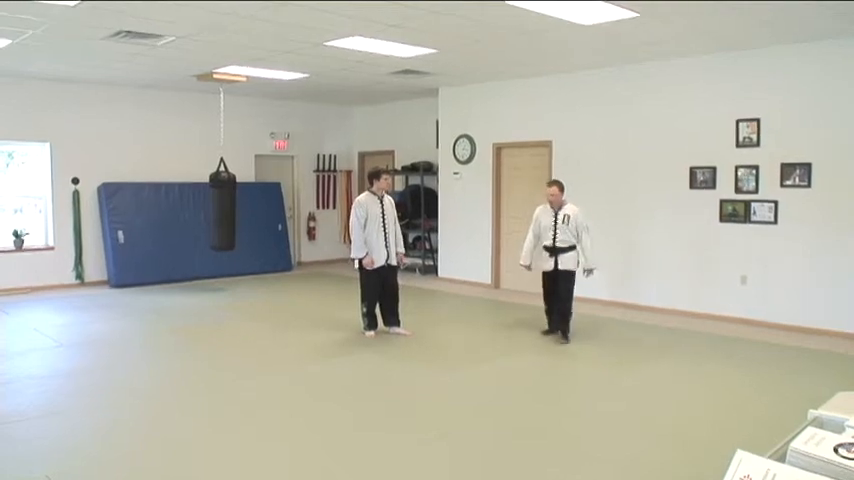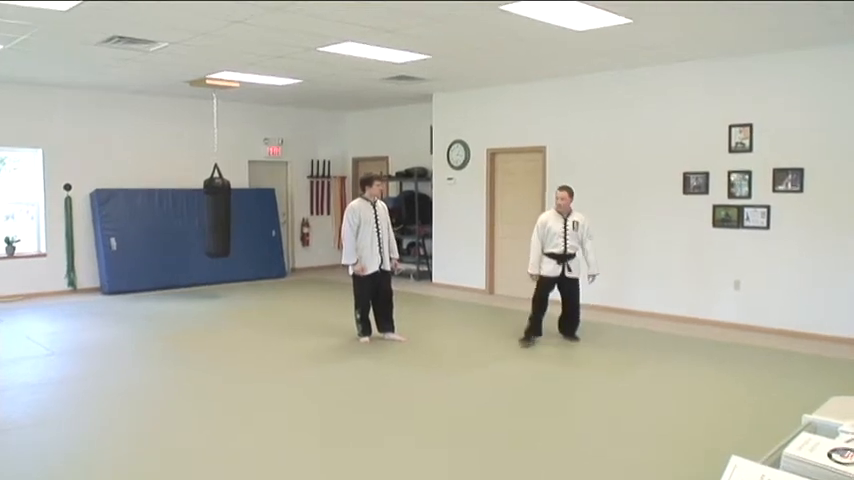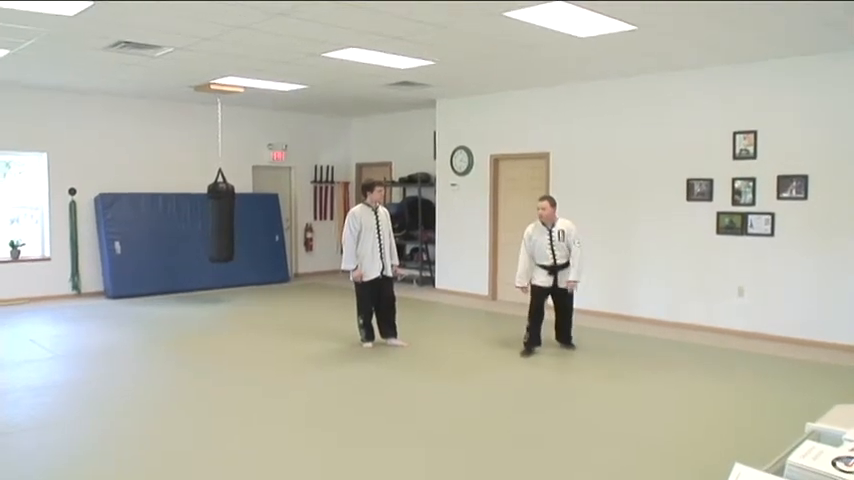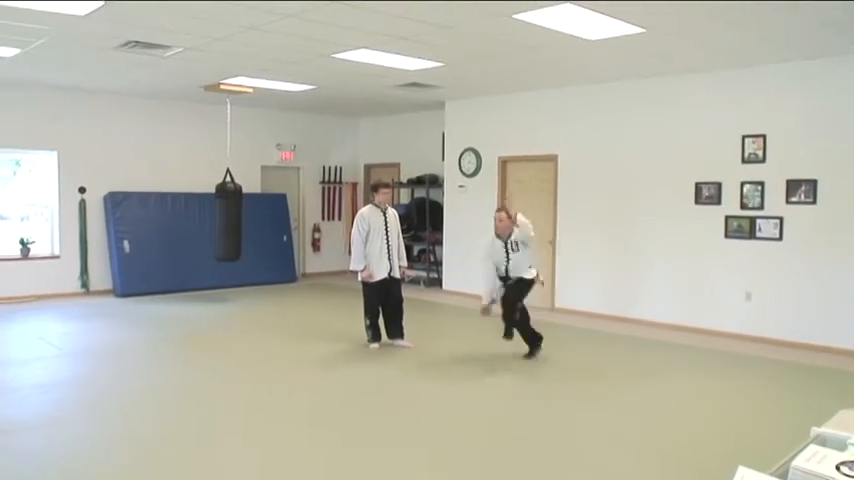
dt=0.7s
person 1, frame 1
left shoulder: (389, 201)
right shoulder: (361, 201)
left elbow: (395, 226)
right elbow: (356, 230)
left wrist: (399, 250)
right wrist: (363, 255)
left hip: (389, 256)
right hip: (371, 257)
left knee: (391, 291)
right knee: (370, 294)
left ankle: (393, 324)
right ankle: (369, 326)
person 1, frame 2
left shoulder: (382, 206)
right shoulder: (354, 208)
left elbow: (388, 232)
right elbow: (348, 236)
left wrist: (393, 256)
right wrist: (354, 261)
left hip: (382, 262)
right hip: (364, 263)
left knee: (385, 297)
right knee: (363, 300)
left ankle: (387, 330)
right ankle: (364, 332)
person 1, frame 3
left shoulder: (384, 212)
right shoulder: (355, 213)
left elbow: (390, 238)
right elbow: (349, 241)
left wrist: (394, 262)
right wrist: (353, 267)
left hip: (384, 268)
right hip: (365, 269)
left knee: (387, 302)
right knee: (365, 306)
left ankle: (390, 335)
right ankle: (367, 337)
person 1, frame 4
left shoulder: (393, 213)
right shoulder: (364, 214)
left elbow: (398, 239)
right elbow: (357, 242)
left wrist: (402, 263)
right wrist: (362, 267)
left hip: (392, 268)
right hip: (373, 269)
left knee: (395, 303)
right knee: (372, 306)
left ankle: (396, 336)
right ankle: (374, 338)
person 2, frame 1
left shoulder: (574, 212)
right shoulder: (540, 211)
left elbow: (583, 237)
right elbow: (532, 236)
left wrist: (588, 262)
right wrist: (526, 259)
left hip: (567, 258)
right hip: (548, 258)
left knee: (565, 295)
right knee: (550, 295)
left ankle: (564, 330)
right ankle: (554, 326)
person 2, frame 2
left shoulder: (580, 219)
right shoulder: (545, 218)
left elbow: (587, 245)
right elbow: (536, 243)
left wrist: (592, 268)
right wrist: (533, 268)
left hip: (570, 266)
right hip: (549, 264)
left knee: (572, 302)
right knee: (540, 299)
left ankle: (568, 331)
right ankle: (531, 333)
person 2, frame 3
left shoulder: (567, 226)
right shoulder: (531, 230)
left elbow: (576, 252)
right elbow: (525, 256)
left wrist: (573, 277)
right wrist: (522, 280)
left hip: (563, 275)
right hip: (541, 275)
left knee: (565, 311)
right knee: (536, 310)
left ankle: (564, 339)
right ankle: (530, 344)
person 2, frame 4
left shoulder: (523, 234)
right shoulder: (492, 243)
left elbow: (527, 233)
right elbow: (490, 273)
left wrist: (514, 217)
right wrist: (487, 299)
left hip: (524, 278)
right hip: (506, 282)
left knee: (509, 299)
right knee: (519, 317)
left ankle: (509, 329)
right ankle: (535, 342)
